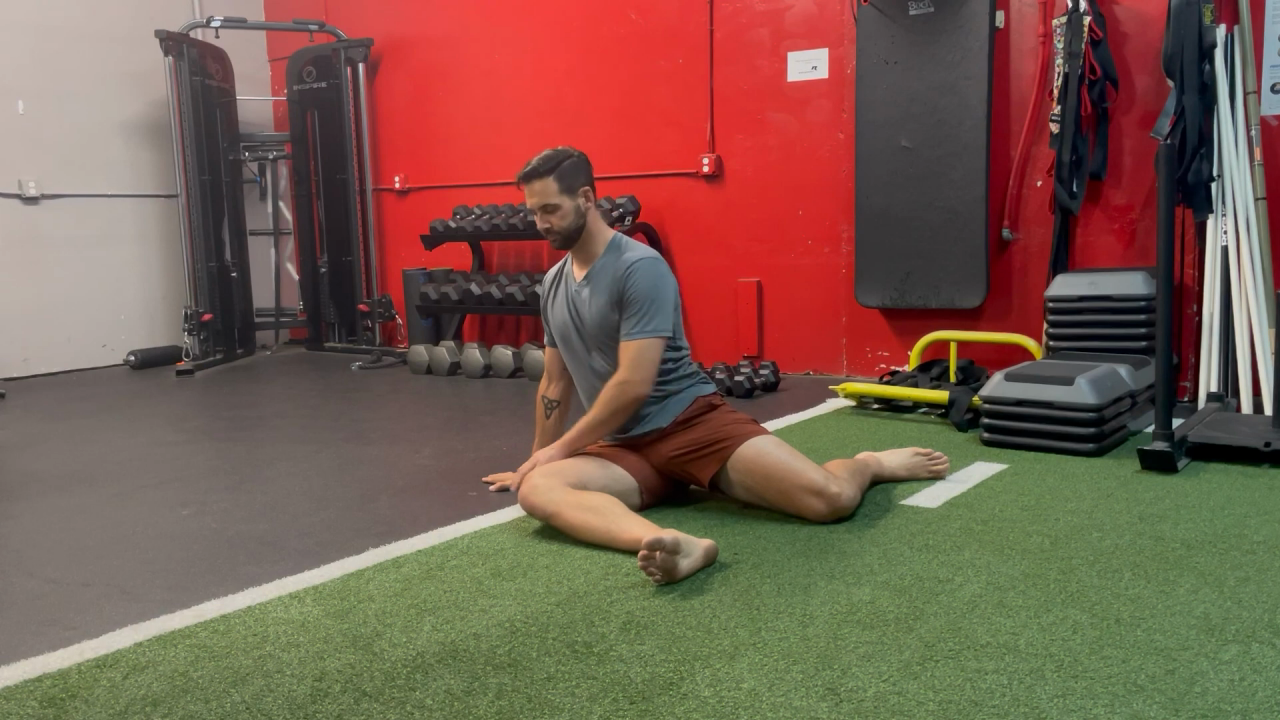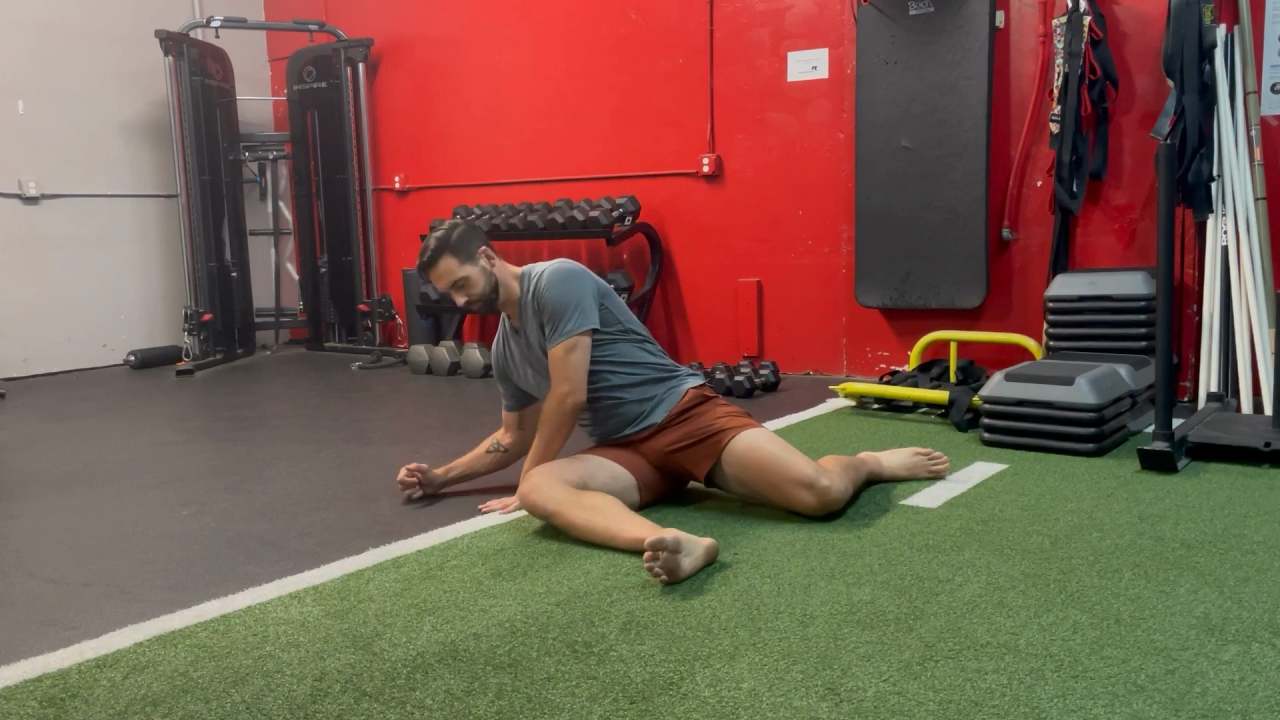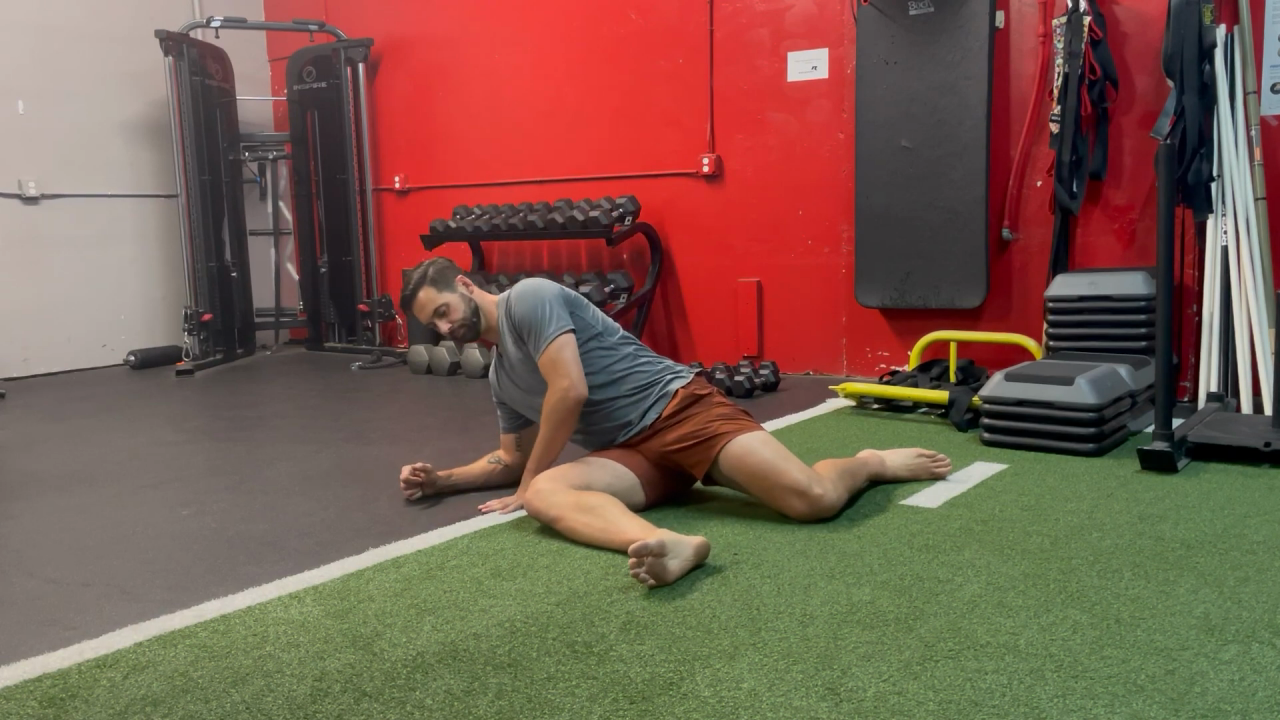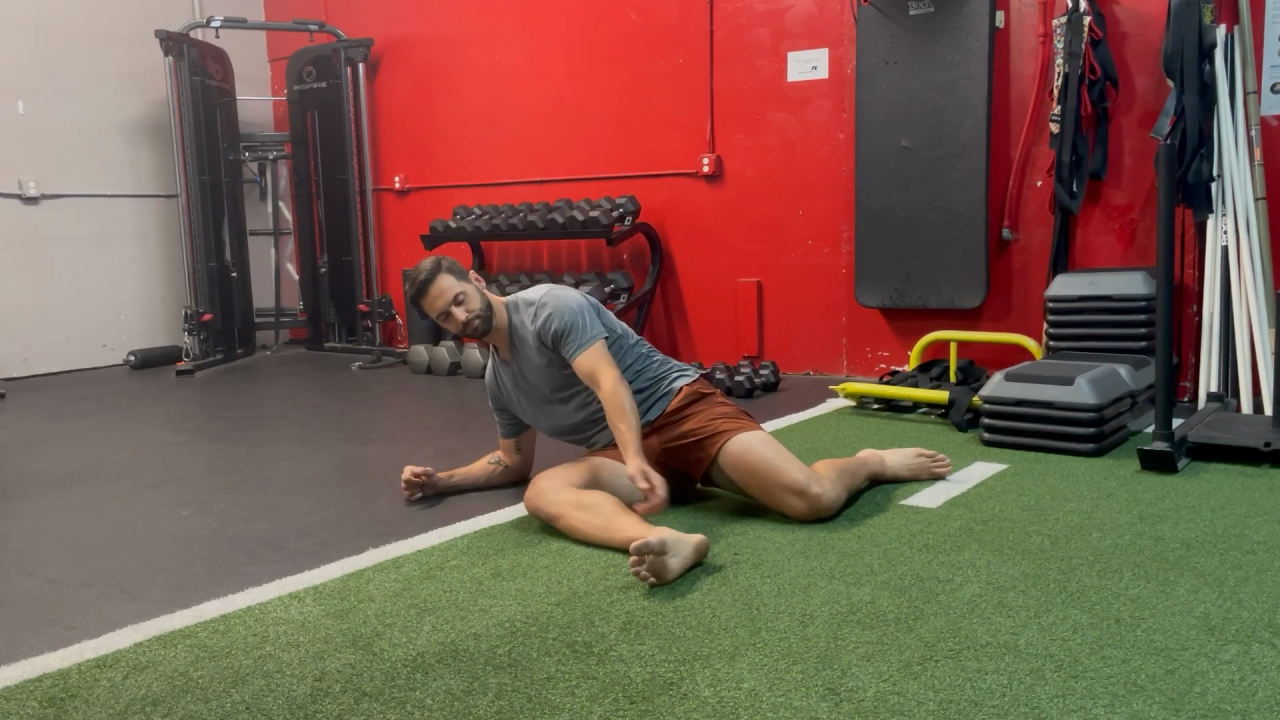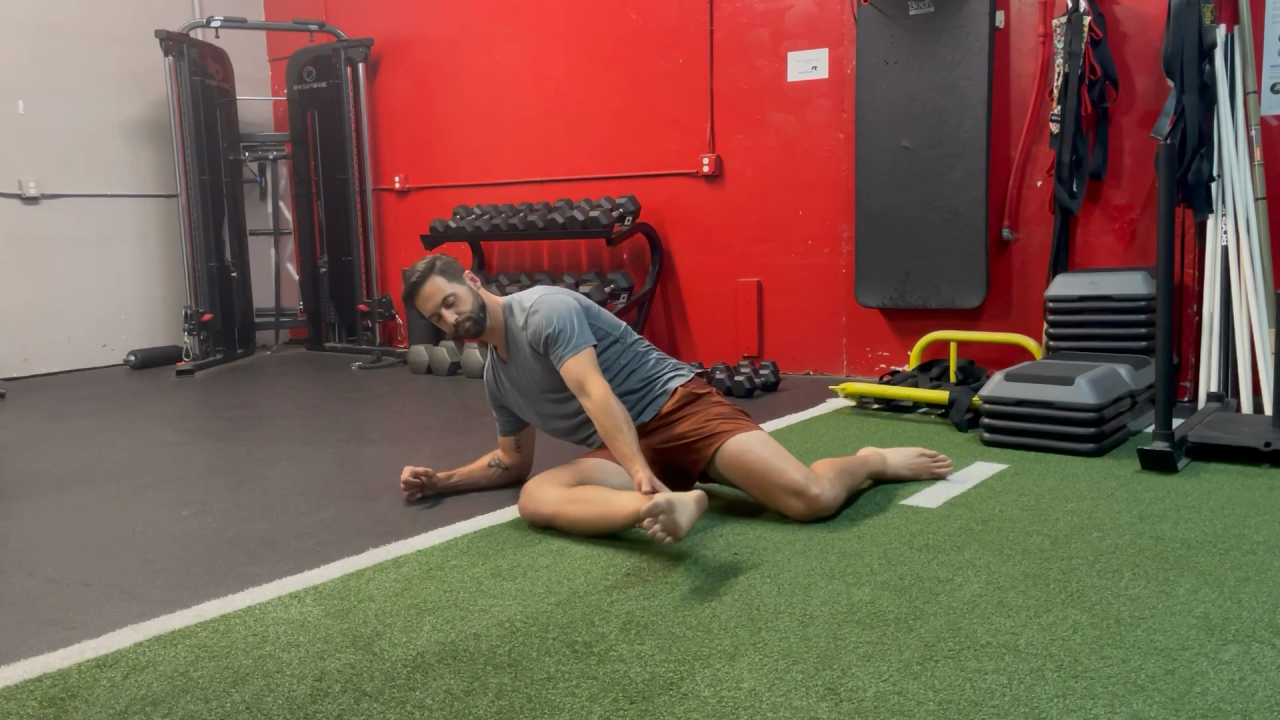
dt=1s
person 1, frame 1
left shoulder: (639, 268)
right shoulder: (553, 285)
left elbow: (634, 385)
right elbow: (554, 384)
left wrist: (563, 449)
right wrist: (536, 459)
left hip: (691, 422)
right hip: (628, 449)
left knee: (831, 497)
right knee: (536, 490)
left ankle: (873, 464)
right ankle: (672, 544)
person 1, frame 2
left shoulder: (557, 280)
right shoulder: (505, 348)
left elbow: (569, 395)
right elbow: (513, 438)
left wrist: (527, 474)
right wrist: (442, 476)
left hip: (684, 412)
right hip: (626, 448)
left knee: (819, 491)
right knee: (539, 491)
left ankle: (871, 464)
right ankle: (667, 543)
person 1, frame 3
left shoulder: (528, 299)
right shoulder: (500, 375)
left elbow: (570, 391)
right elbow: (511, 458)
left wrist: (528, 481)
right wrist: (441, 479)
left hip: (678, 408)
right hip: (630, 452)
left knee: (814, 498)
right knee: (545, 495)
left ankle: (873, 463)
right ankle: (665, 545)
person 1, frame 4
left shoulder: (550, 307)
right shoulder: (497, 379)
left elbow: (610, 384)
right elbow: (514, 461)
left wrist: (636, 462)
right wrist: (441, 480)
left hip: (679, 407)
right hip: (622, 448)
left knee: (813, 497)
right knee: (542, 492)
left ankle: (873, 463)
right ankle: (667, 541)
person 1, frame 5
left shoulder: (545, 310)
right shoulder: (495, 376)
left elbow: (596, 395)
right elbow: (513, 461)
left wrist: (643, 475)
right wrist: (440, 480)
left hip: (677, 409)
right hip: (620, 451)
left knee: (812, 497)
right knee: (535, 497)
left ankle: (873, 462)
right ankle: (666, 504)
